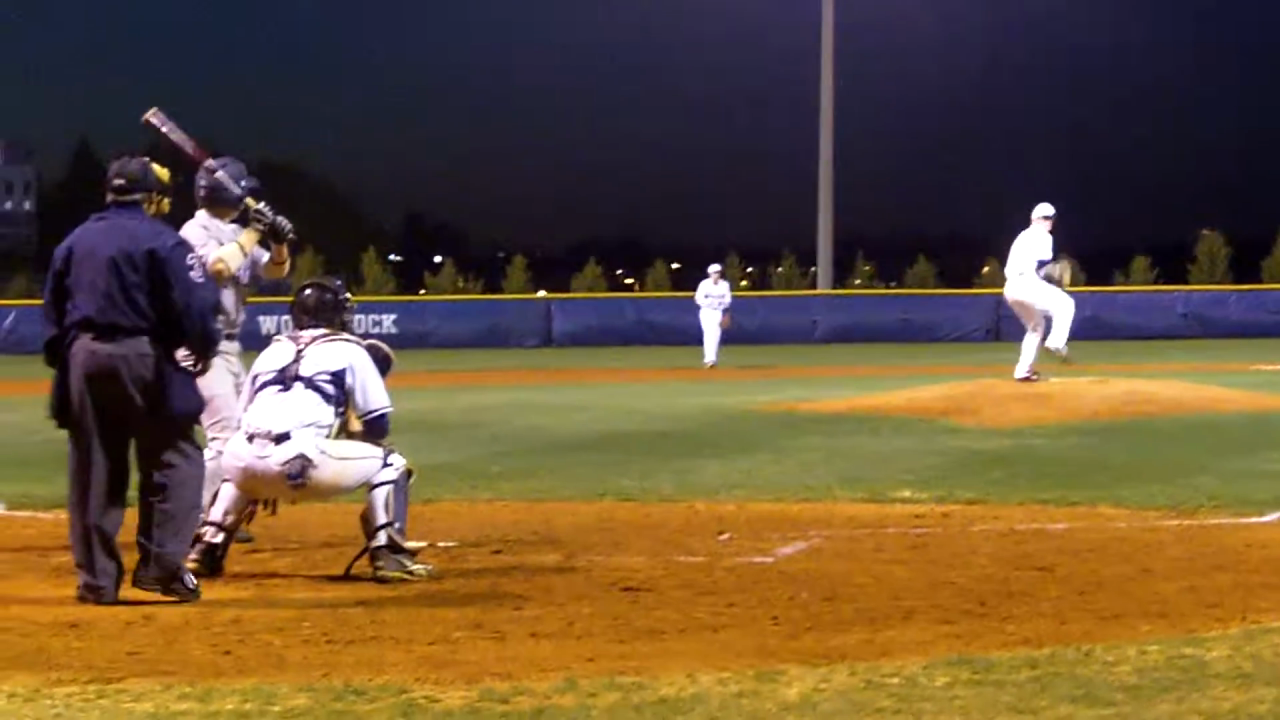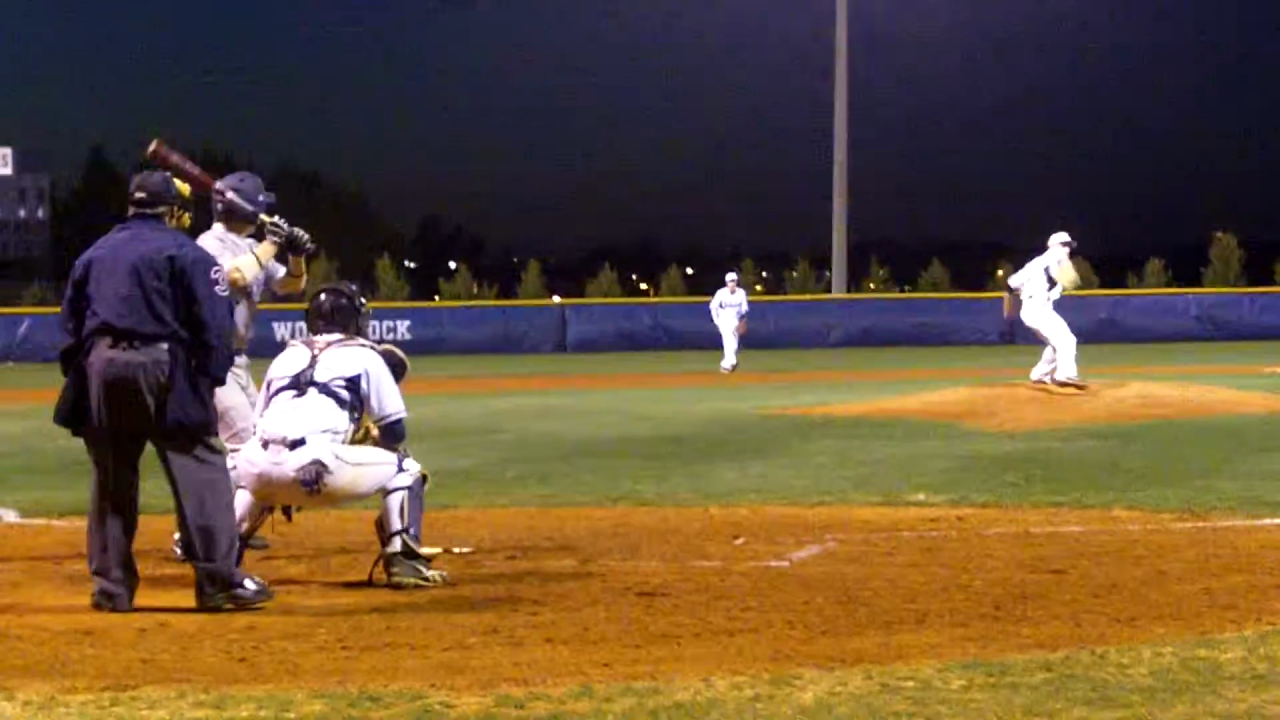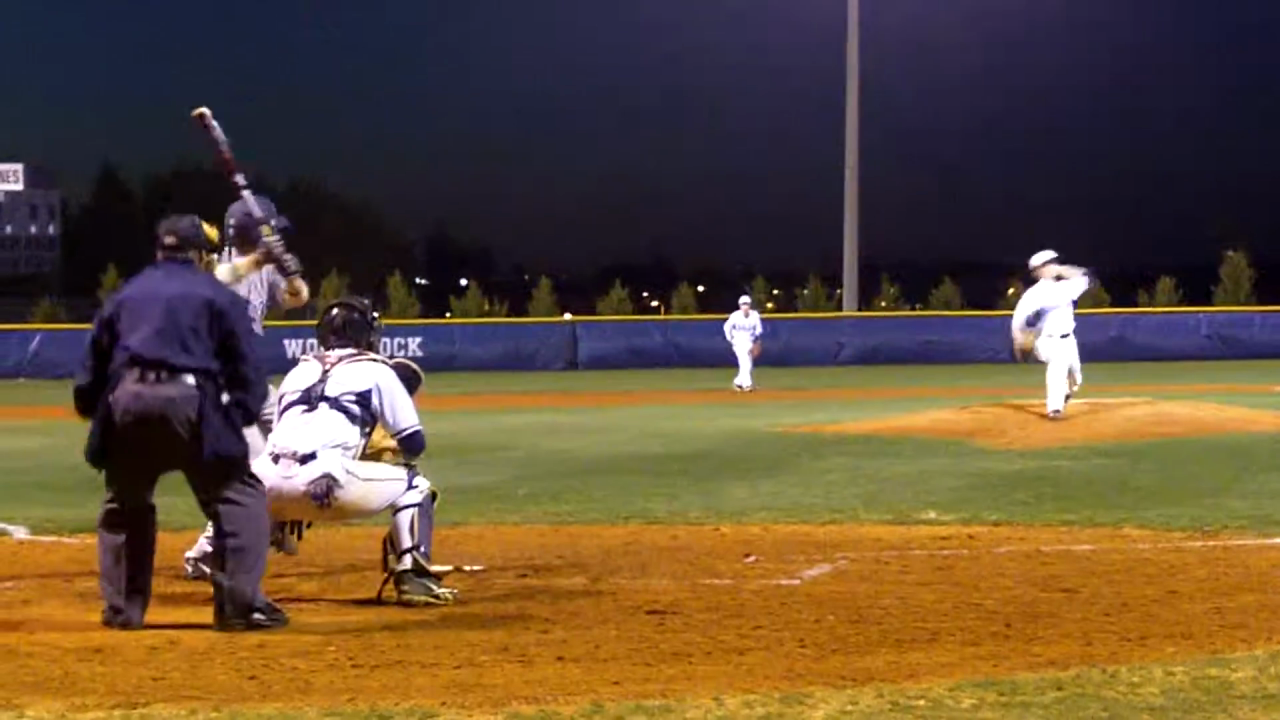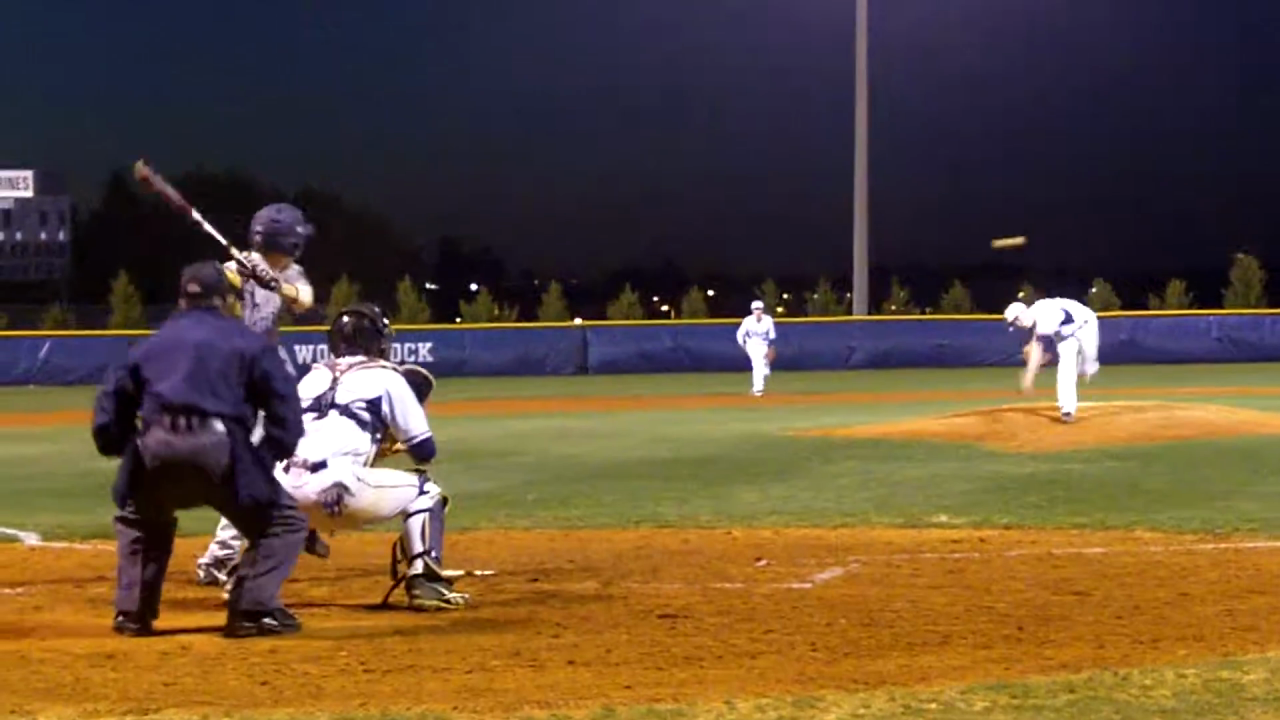
dt=0.2s
person 1, frame 1
left shoulder: (74, 241)
right shoulder: (162, 241)
left elbow: (53, 312)
right elbow: (194, 307)
left wrist: (66, 361)
right wrist: (203, 349)
left hip: (83, 358)
right hip: (142, 357)
left knee: (93, 469)
right knee: (174, 459)
left ankle: (97, 578)
right ankle: (163, 564)
person 1, frame 2
left shoulder: (97, 251)
right shoulder: (185, 252)
left elbow: (72, 322)
right elbow: (213, 324)
left wrist: (82, 372)
right wrist: (212, 376)
left hip: (101, 365)
right hip: (160, 366)
left knee: (111, 480)
right knee: (199, 470)
left ankle: (111, 587)
right ankle: (220, 579)
person 1, frame 3
left shoulder: (127, 293)
right shoulder: (217, 294)
left elbow: (93, 366)
right elbow: (246, 367)
left wrist: (98, 411)
right wrist: (237, 417)
left hip: (128, 399)
right hip: (188, 401)
left knee: (125, 504)
right knee: (238, 498)
left ankle: (121, 606)
right ankle: (240, 603)
person 1, frame 4
left shoulder: (155, 341)
right shoulder: (249, 342)
left elbow: (110, 407)
right elbow: (285, 411)
left wrist: (128, 450)
right wrist: (266, 457)
left hip: (158, 446)
right hip: (217, 447)
left knee: (138, 520)
right knee: (283, 521)
left ankle: (133, 612)
right ankle: (253, 610)
person 2, frame 1
left shoulder: (234, 232)
right shoulder: (196, 231)
left elbow: (275, 271)
right elbow: (221, 267)
left wrist: (278, 241)
right wrist: (253, 232)
left hip: (228, 346)
left knee: (238, 433)
right knee: (225, 436)
person 2, frame 2
left shoulder: (251, 246)
right shoulder: (210, 243)
left elbow: (291, 285)
right elbow: (236, 277)
left wrist: (296, 253)
right wrist: (270, 244)
left hip: (235, 360)
left knee: (254, 441)
right knee: (244, 447)
person 2, frame 3
left shoulder: (266, 268)
right shoulder: (218, 264)
left elbow: (296, 298)
left wrist: (290, 272)
right wrist: (257, 260)
left ankle: (268, 524)
right ankle: (205, 554)
person 2, frame 4
left shoulder: (289, 273)
right shoulder: (235, 269)
left elbow: (303, 300)
left wrist: (276, 283)
right wrist: (241, 276)
right ankle: (218, 560)
person 3, frame 1
left shoulder: (271, 350)
right shoulder: (349, 350)
right elbow: (378, 428)
right wrist: (353, 433)
left hip: (244, 460)
right hip: (299, 461)
right knee: (388, 463)
left ankle: (206, 550)
right ankle: (388, 553)
person 3, frame 2
left shoulder: (287, 355)
right shoulder: (364, 356)
right elbow: (395, 433)
right wrist: (372, 436)
left hip: (258, 465)
right hip: (315, 467)
right knee: (404, 469)
right ankle: (403, 560)
person 3, frame 3
left shoulder: (299, 370)
right shoulder: (377, 370)
right elbow: (412, 445)
left hip: (273, 480)
right hip: (322, 479)
right knee: (413, 485)
right ankle: (411, 578)
person 3, frame 4
left shoulder: (313, 377)
right shoulder: (387, 378)
right elbow: (424, 452)
left hip: (288, 489)
right hip: (335, 488)
right knee: (424, 491)
right ankle: (425, 582)
